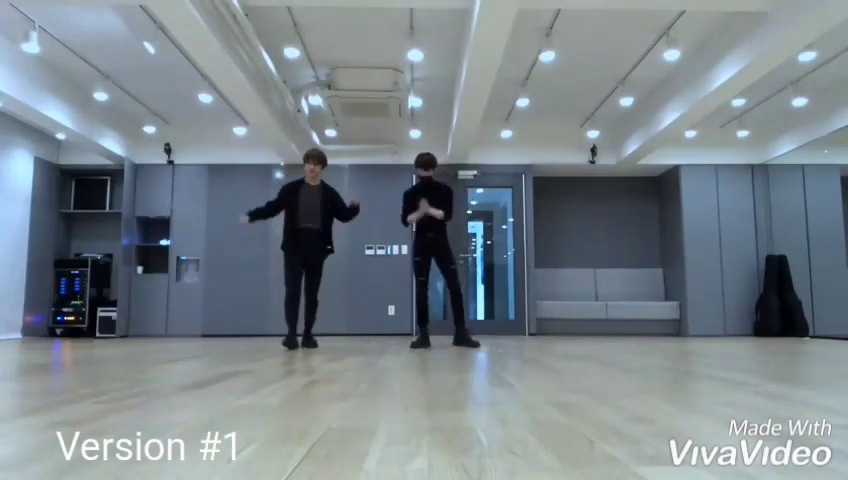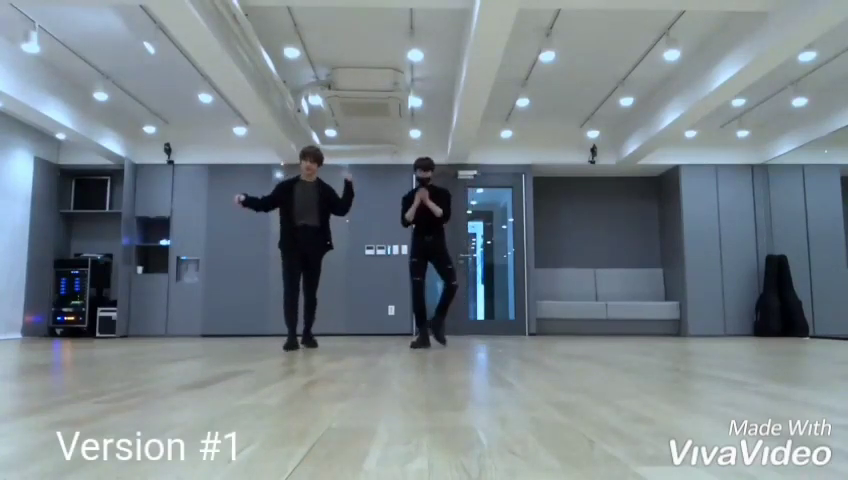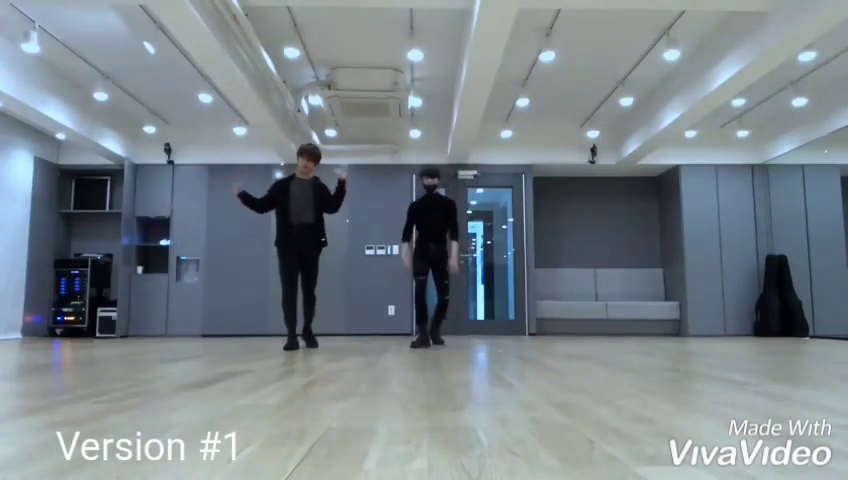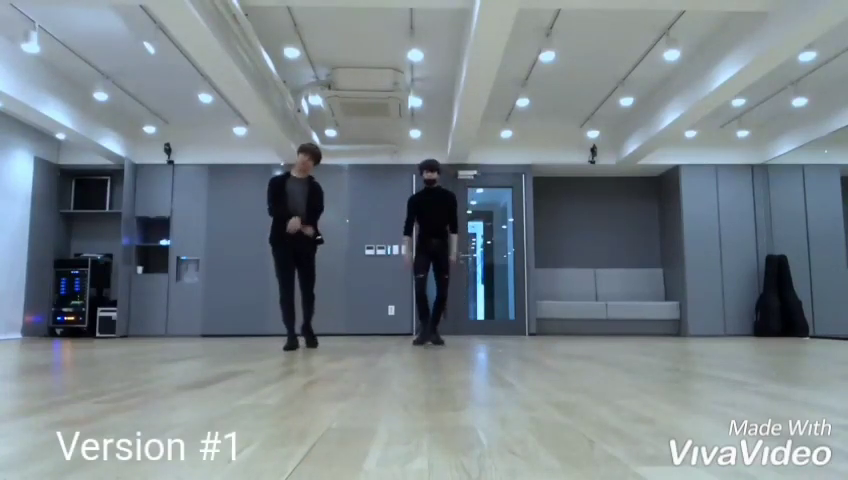
dt=0.3s
person 1, frame 1
left shoulder: (329, 193)
right shoulder: (291, 189)
left elbow: (343, 215)
right elbow: (272, 208)
left wrist: (354, 207)
right wrist: (252, 215)
left hip: (317, 245)
right hip: (294, 244)
left knee: (312, 292)
right knee: (292, 290)
left ankle: (308, 334)
right ankle: (291, 334)
person 1, frame 2
left shoulder: (325, 190)
right shoulder: (286, 187)
left elbow: (341, 209)
right elbow: (266, 204)
left wrist: (348, 187)
right wrist: (245, 200)
left hip: (315, 243)
right hip: (291, 243)
left knee: (310, 291)
right knee: (291, 290)
left ankle: (307, 333)
right ankle: (291, 335)
person 1, frame 3
left shoulder: (320, 187)
right shoulder: (282, 185)
left elbow: (332, 207)
right elbow: (262, 206)
left wrist: (341, 185)
right wrist: (243, 195)
left hip: (311, 241)
right hip: (287, 241)
left knee: (309, 289)
right knee: (289, 290)
left ankle: (307, 330)
right ankle: (291, 335)
person 1, frame 4
left shoulder: (314, 187)
right shoulder: (278, 182)
left elbow: (316, 212)
right elbow: (272, 208)
left wrist: (308, 225)
right wrist: (290, 219)
left hip: (305, 241)
right hip: (282, 240)
left knee: (308, 288)
right knee: (286, 289)
left ankle: (307, 327)
right ankle: (291, 335)
person 2, frame 1
left shoulder: (444, 190)
right shoulder: (410, 193)
left elbow: (447, 215)
right elbow: (405, 220)
left wrist: (430, 210)
right wrist: (418, 214)
left hip: (440, 240)
right hip: (421, 241)
left knee: (454, 285)
right knee: (421, 288)
left ankle: (461, 332)
right ankle: (423, 334)
person 2, frame 2
left shoulder: (442, 194)
right shoulder: (409, 197)
left elbow: (445, 217)
right elbow: (405, 222)
left wrist: (428, 202)
right wrist: (416, 203)
left hip: (438, 243)
right hip: (418, 244)
left knee: (452, 283)
right knee: (417, 289)
left ankle: (437, 322)
right ankle: (423, 334)
person 2, frame 3
left shoulder: (448, 204)
right shoulder: (415, 205)
left elbow: (453, 232)
right elbow: (407, 232)
left wrist: (453, 257)
right wrist: (406, 256)
left hip: (440, 252)
right hip: (421, 252)
left knee: (444, 296)
right knee: (420, 290)
left ankle: (434, 330)
right ankle: (423, 334)
person 2, frame 4
left shoulder: (448, 197)
right shoulder: (415, 199)
left elbow: (453, 225)
right elbow: (409, 226)
left wrist: (453, 250)
right wrist: (407, 251)
left hip: (441, 246)
right hip: (423, 247)
left knee: (442, 291)
right knee: (420, 286)
left ankle: (433, 329)
right ankle: (425, 328)
